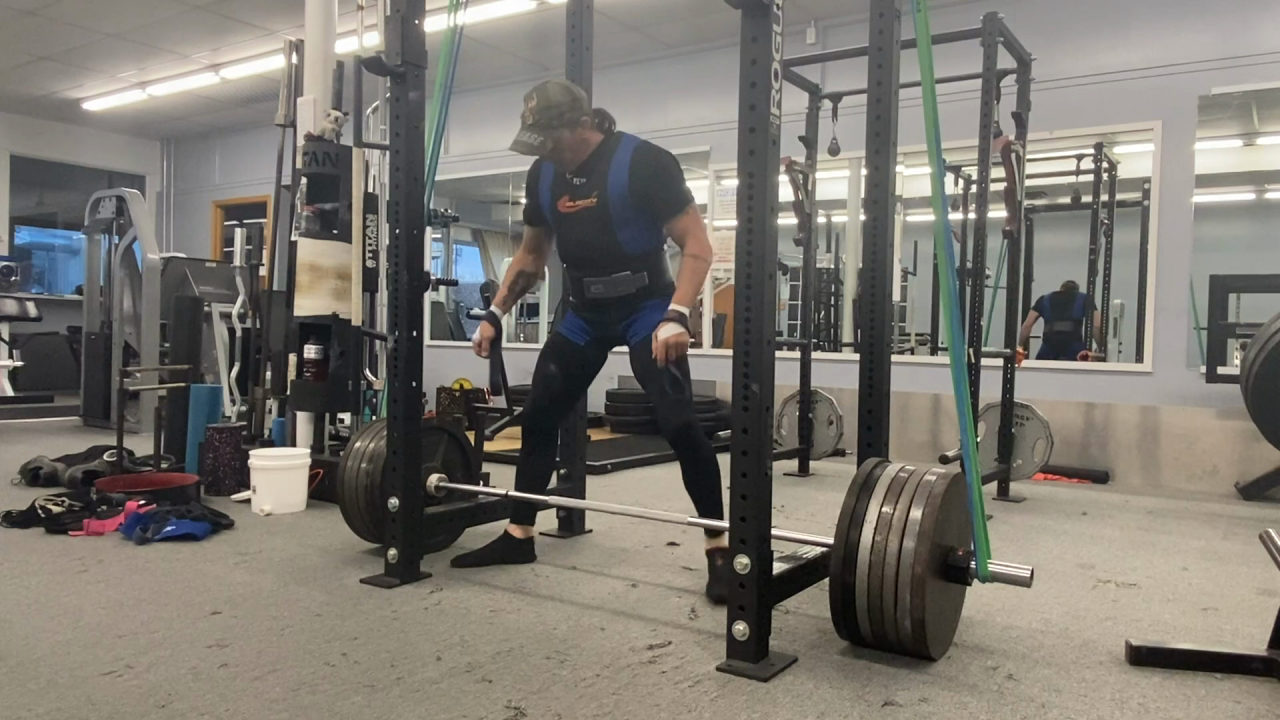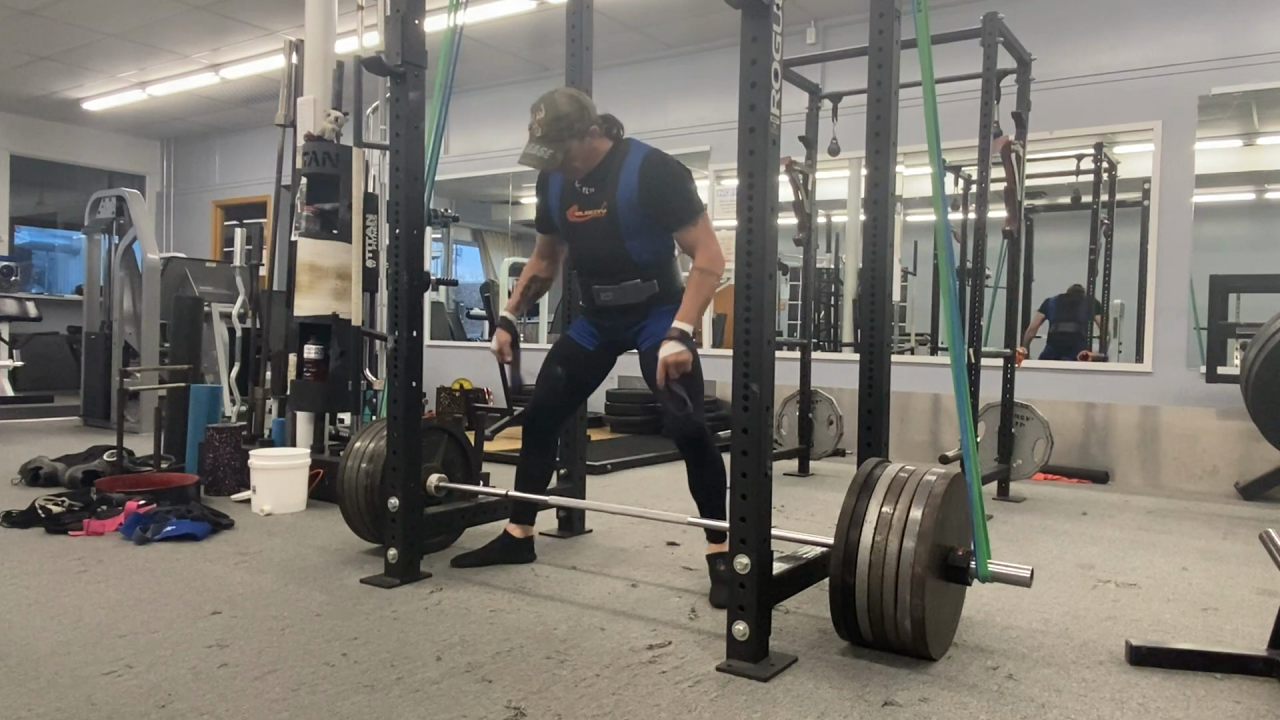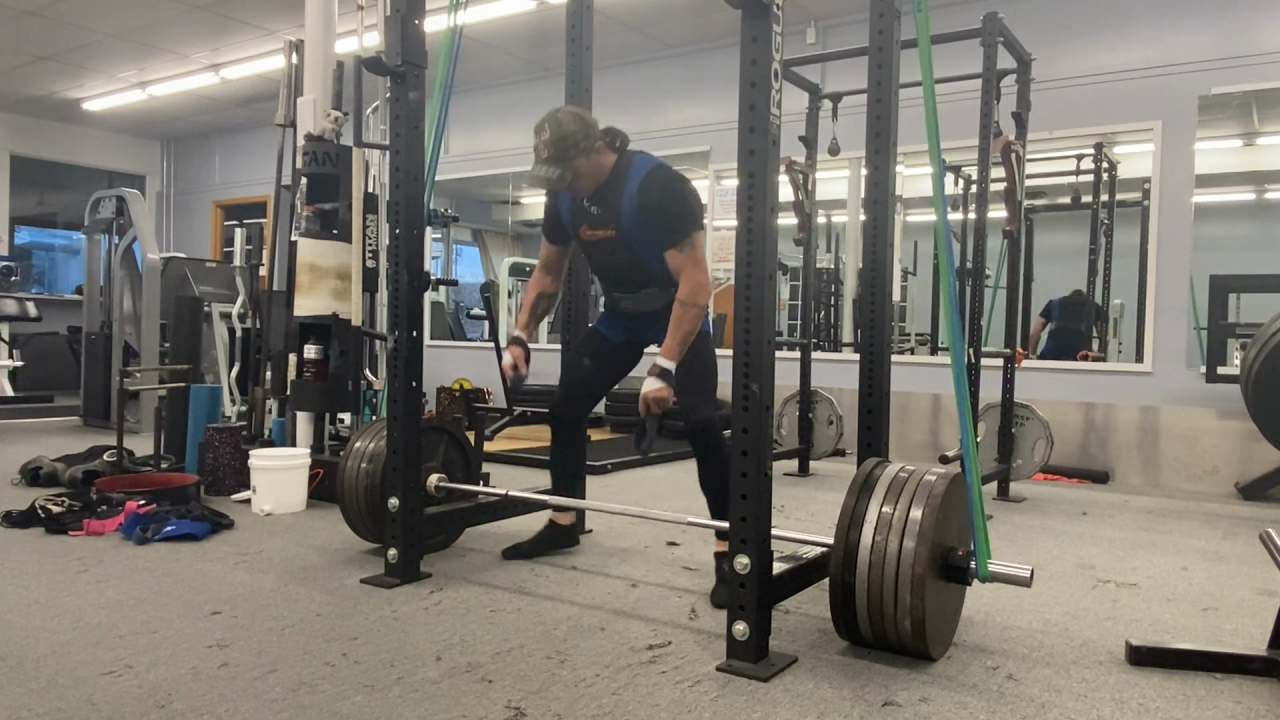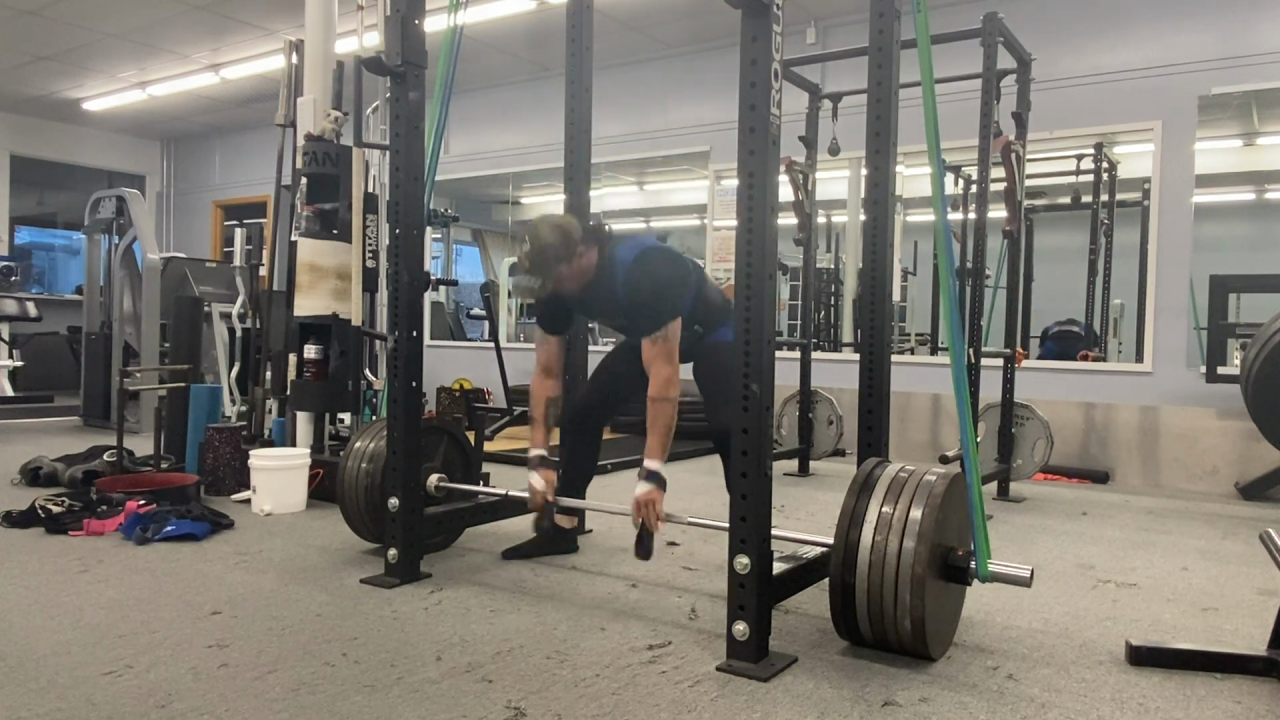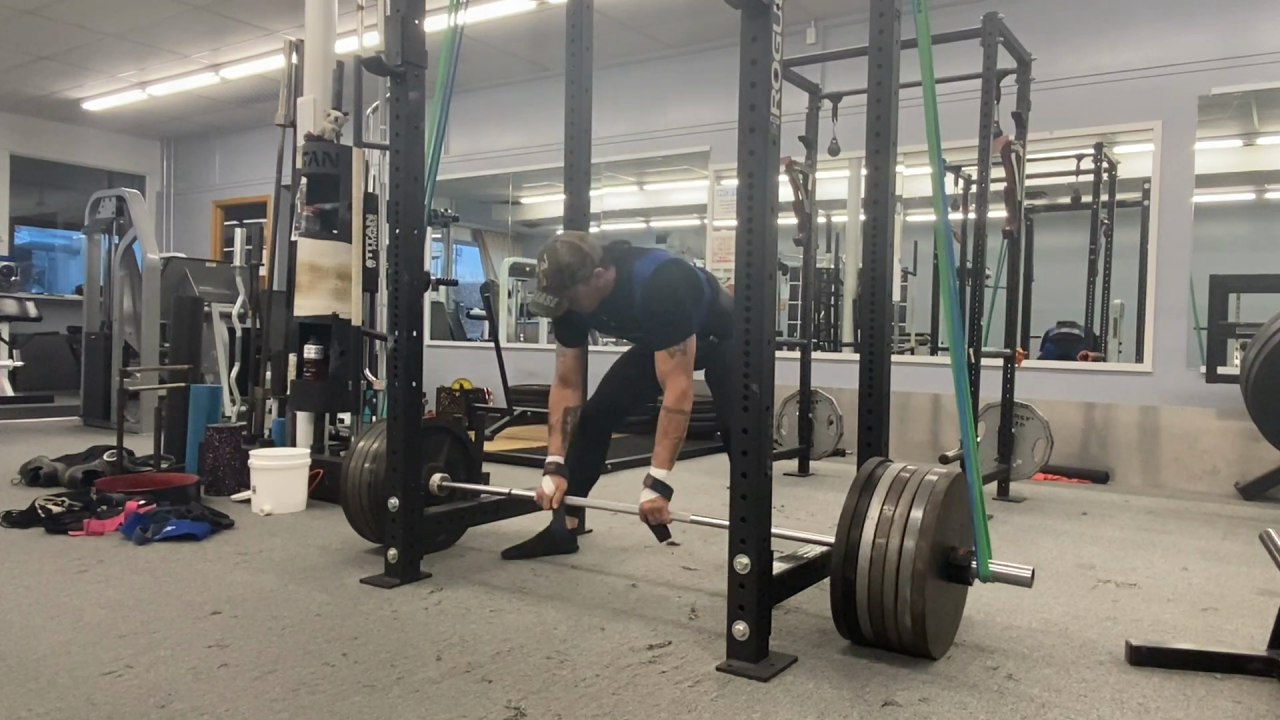
dt=0.3s
person 1, frame 1
left shoulder: (644, 163)
right shoulder: (542, 176)
left elbow: (695, 243)
right elbow: (530, 255)
left wrist: (676, 315)
right wrist: (494, 314)
left hip: (645, 308)
right hip: (584, 313)
left knee: (678, 422)
right knee: (537, 416)
left ankle: (720, 550)
right ankle: (518, 535)
person 1, frame 2
left shoulder: (654, 172)
right shoulder: (554, 182)
left elbow: (708, 256)
right elbow: (545, 258)
left wrist: (680, 334)
right wrist: (508, 318)
left hip: (657, 314)
right hip: (596, 317)
left knee: (688, 428)
right knee: (538, 419)
left ankle: (722, 554)
right ankle: (517, 536)
person 1, frame 3
left shoulder: (659, 187)
right shoulder: (563, 194)
left elbow: (695, 283)
right elbow: (547, 270)
left wrist: (664, 367)
right wrist: (520, 336)
left hip: (676, 314)
right hip: (618, 314)
left knee: (699, 422)
right knee: (565, 406)
left ankle: (728, 551)
right ankle: (561, 524)
person 1, frame 4
left shoulder: (645, 271)
right shoulder: (554, 283)
left elbow: (663, 376)
right elbow: (547, 373)
left wrist: (652, 474)
right wrist: (540, 458)
left hip: (708, 330)
right hip: (645, 333)
left knee: (725, 428)
right knee: (584, 411)
right ankle: (562, 527)
person 1, frame 5
left shoulder: (660, 284)
right shoulder: (571, 297)
left elbow: (678, 387)
right elbow: (567, 385)
left wrist: (658, 482)
right wrist: (555, 466)
left hip: (721, 336)
right hip: (657, 342)
right knee: (596, 413)
right ankle: (564, 527)
